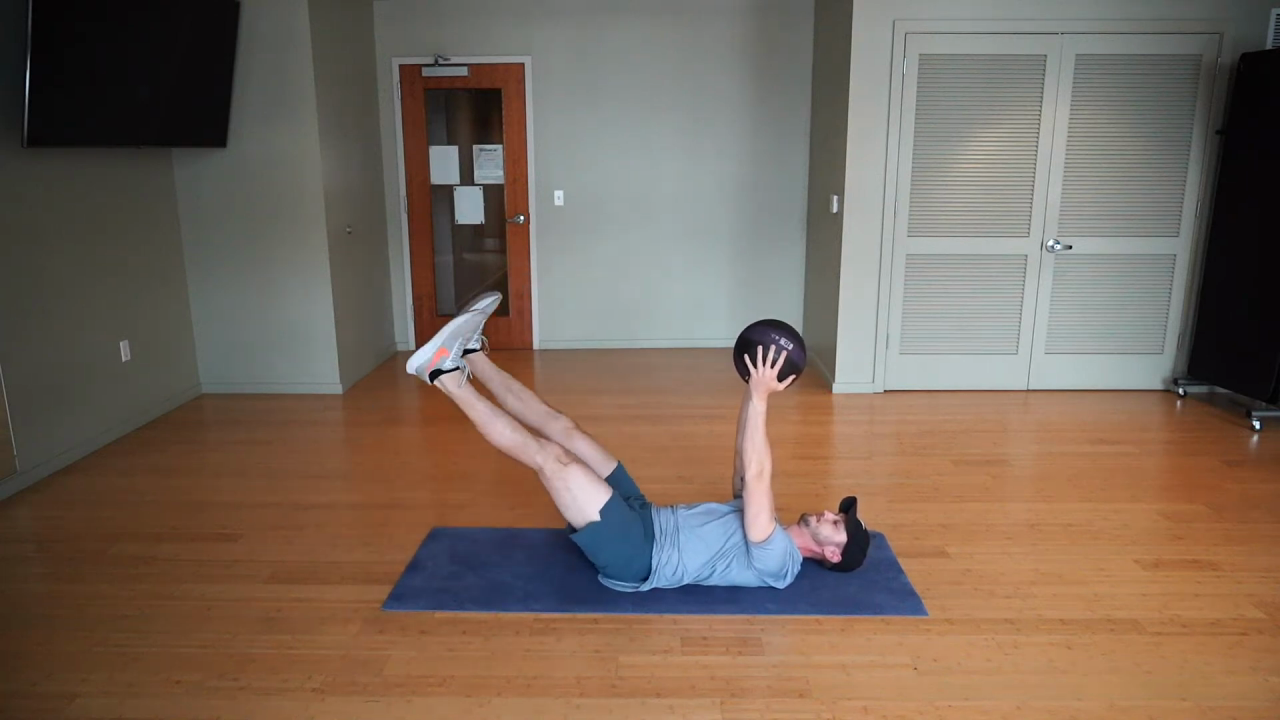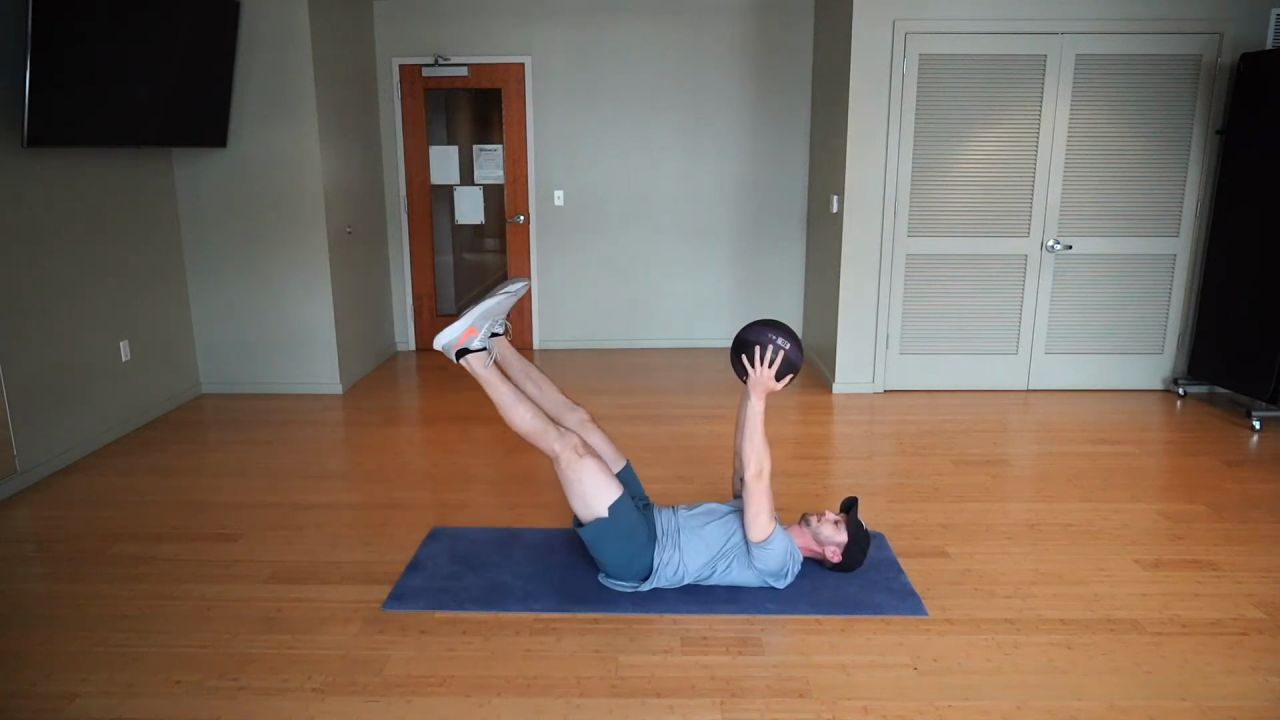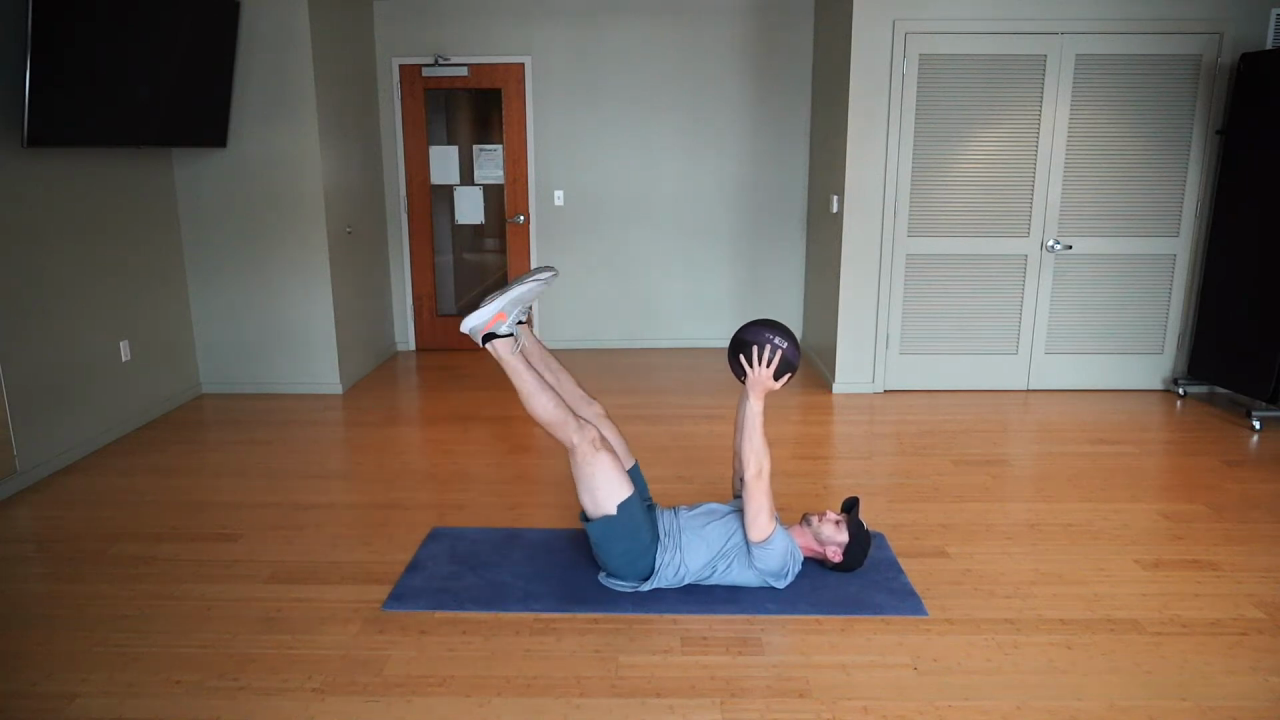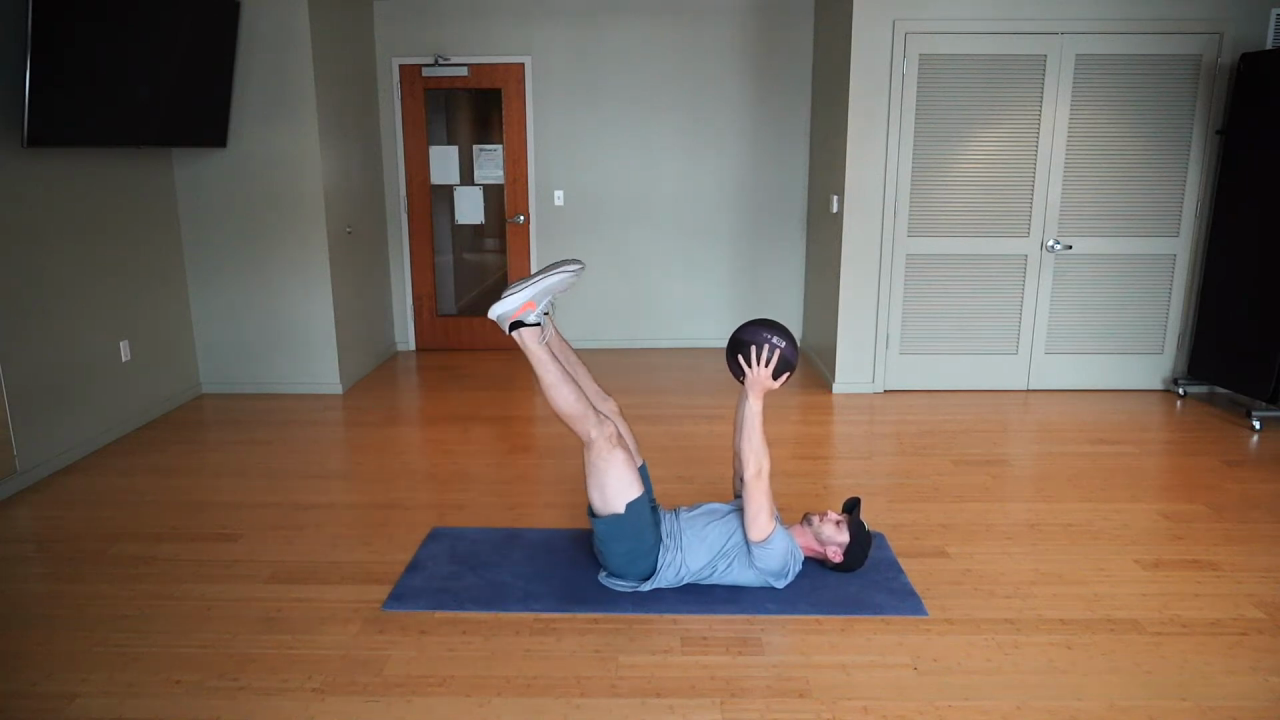
dt=0.1s
person 1, frame 1
left shoulder: (776, 563)
right shoulder: (765, 534)
left elbow: (756, 478)
right elbow: (745, 476)
left wrist: (760, 400)
right wrist: (752, 394)
left hip: (636, 558)
right hip: (643, 523)
left knee: (548, 454)
right knee: (562, 431)
left ankle: (446, 374)
right ankle: (468, 357)
person 1, frame 2
left shoulder: (777, 560)
right shoulder: (768, 531)
left elbow: (754, 477)
right elbow: (745, 474)
left wrist: (758, 398)
right wrist: (751, 395)
left hip: (636, 555)
right hip: (648, 523)
left knee: (566, 444)
right knee: (579, 424)
left ankle: (475, 359)
right ankle: (493, 345)
person 1, frame 3
left shoulder: (777, 560)
right shoulder: (769, 531)
left elbow: (755, 478)
right elbow: (745, 478)
left wrist: (756, 398)
right wrist: (751, 391)
left hip: (635, 560)
right hip: (648, 527)
left knee: (582, 435)
right knee: (591, 419)
left ankle: (498, 337)
right ankle: (514, 333)
person 1, frame 4
left shoulder: (778, 557)
right shoulder: (772, 529)
left elbow: (753, 478)
right elbow: (743, 471)
left wrist: (755, 398)
right wrist: (748, 391)
left hip: (636, 556)
right hip: (653, 527)
left knee: (599, 431)
right knee: (607, 416)
left ankle: (524, 328)
right ankle: (538, 325)
